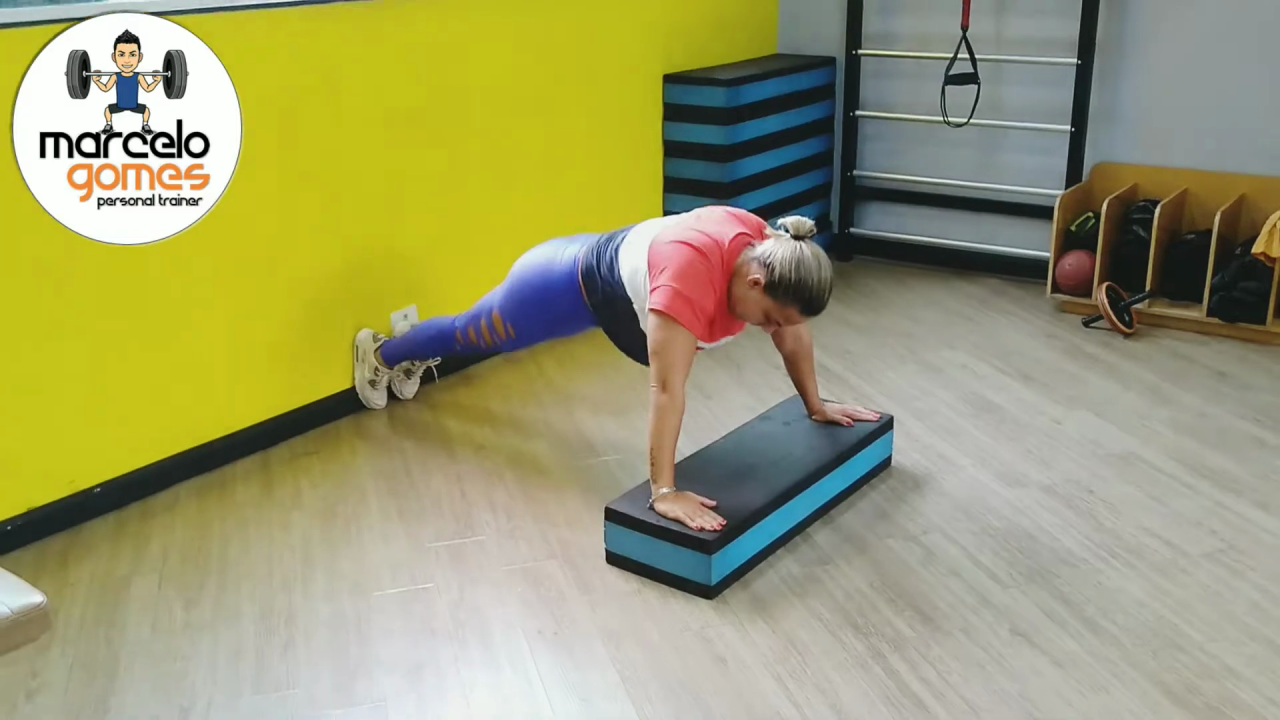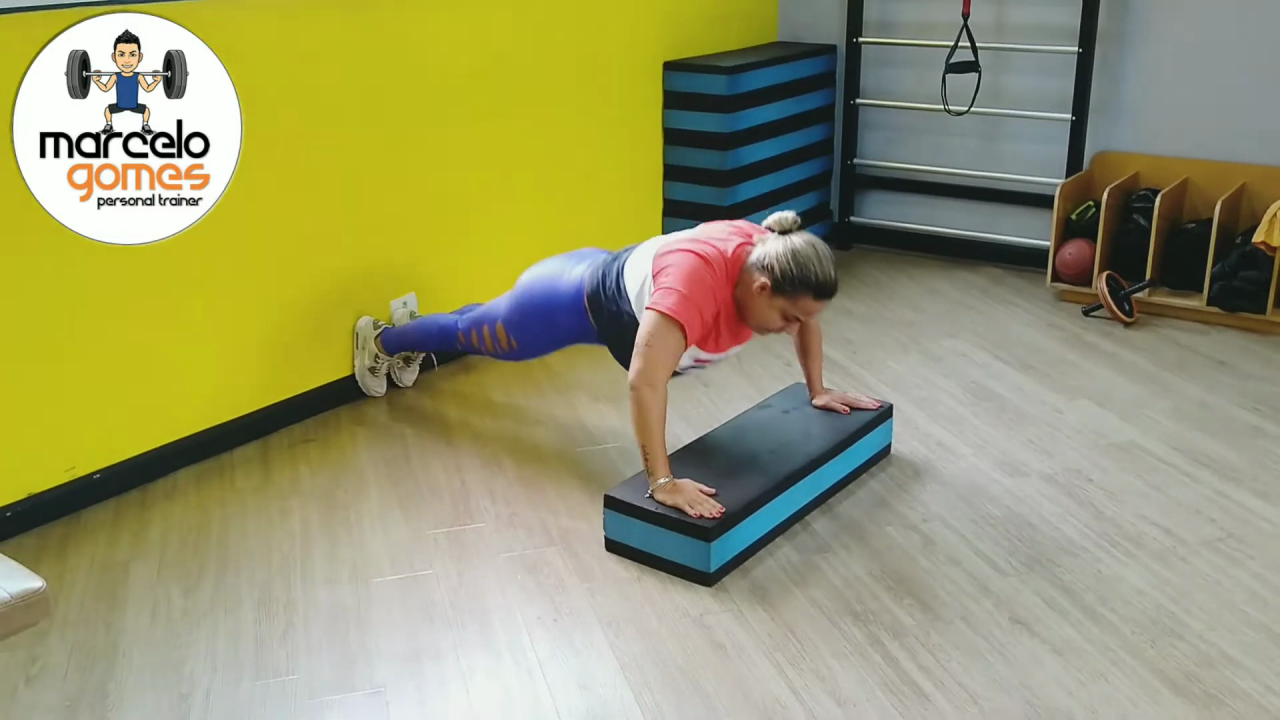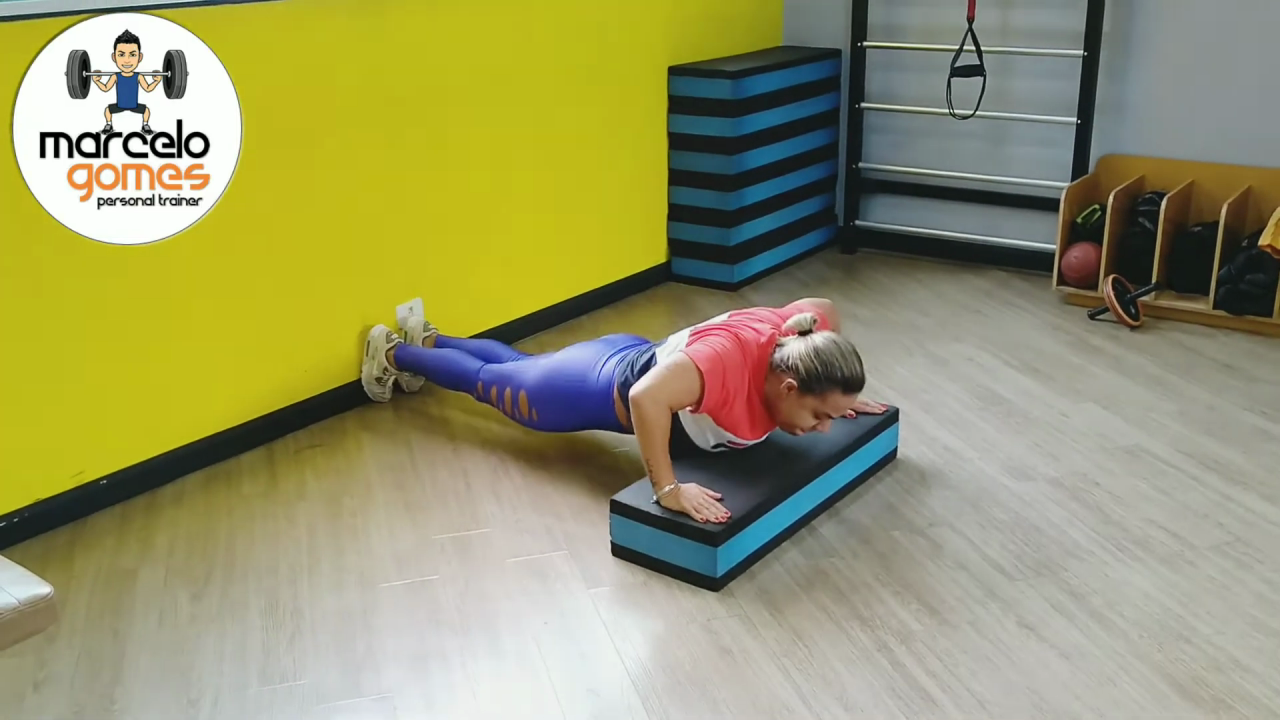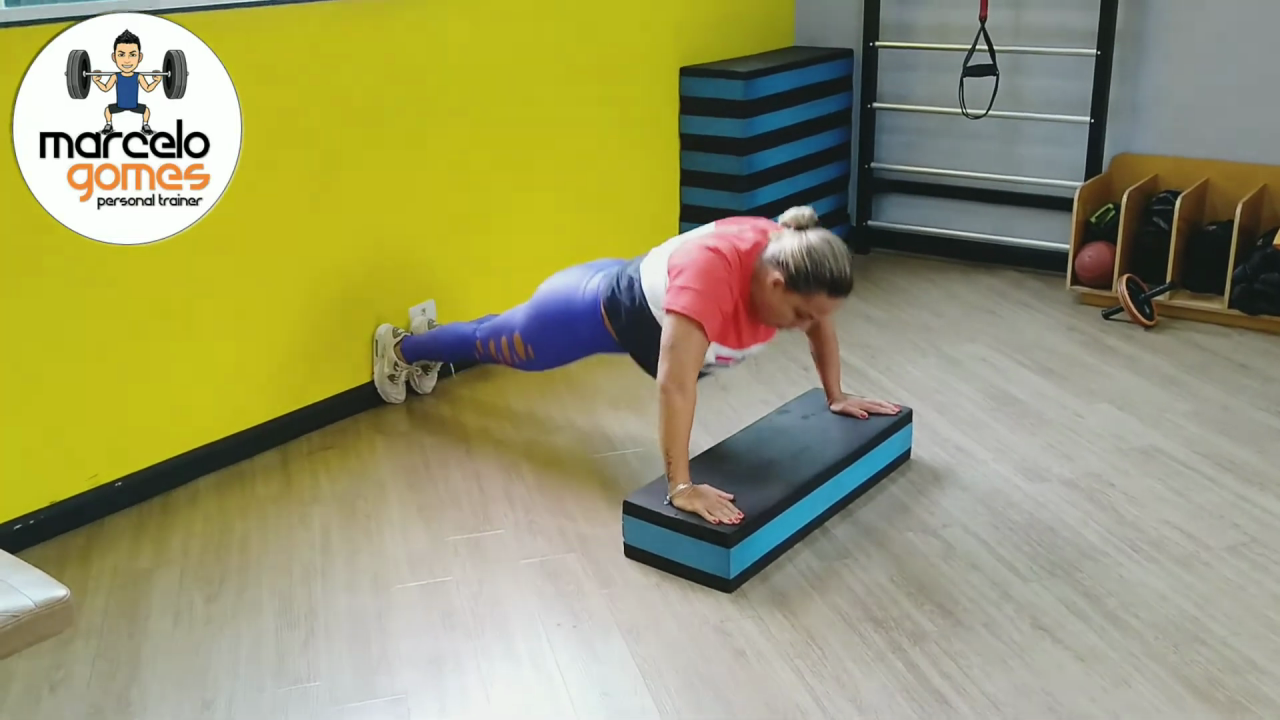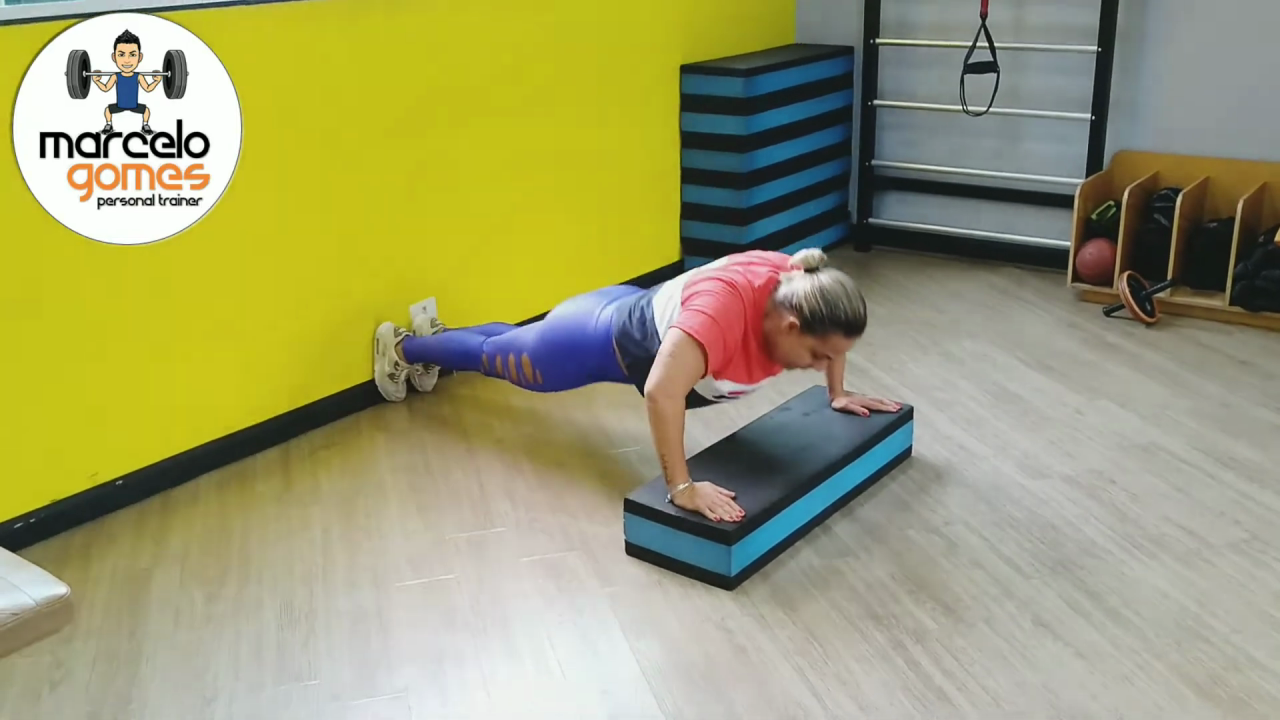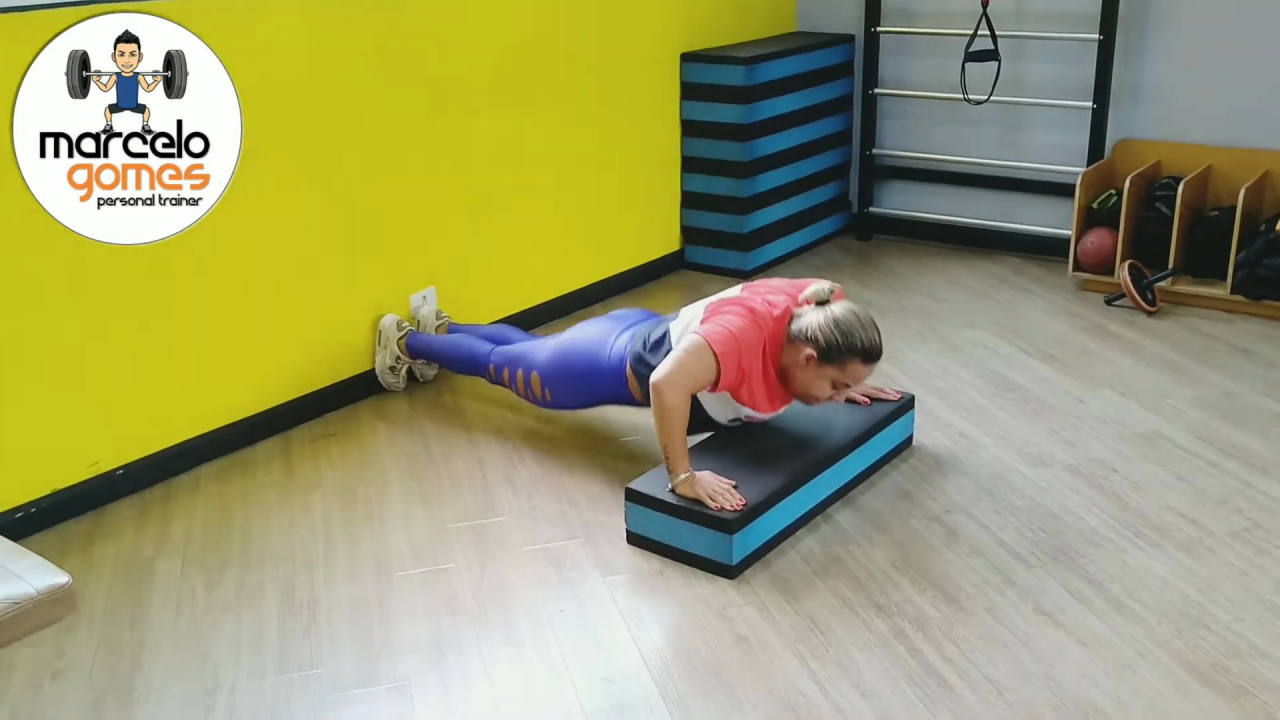
dt=0.7s
person 1, frame 1
left shoulder: (775, 257)
right shoulder: (693, 269)
left elbow: (794, 338)
right elbow: (667, 387)
left wrist: (816, 405)
right wrist: (664, 492)
left hip: (608, 286)
right hip: (567, 282)
left knee: (475, 337)
right knee: (468, 334)
left ankle: (413, 358)
right ankle: (381, 352)
person 1, frame 2
left shoulder: (774, 261)
right shoulder: (698, 276)
left elbow: (807, 323)
right elbow: (646, 382)
left wrist: (818, 390)
right wrist: (662, 482)
left hip: (610, 286)
right hip: (573, 301)
left knee: (478, 333)
right knee: (470, 334)
left ankle: (409, 331)
right ankle: (383, 339)
person 1, frame 3
left shoulder: (798, 341)
right shoulder: (732, 360)
left elbow: (824, 307)
right elbow: (645, 397)
left wrist: (835, 404)
right wrist: (669, 489)
left hip: (637, 358)
right hip: (605, 389)
left knee: (520, 362)
right knee: (487, 384)
left ankle: (427, 338)
right ankle: (393, 352)
person 1, frame 4
left shoulder: (790, 259)
right shoulder: (713, 272)
left elbow: (824, 326)
right elbow: (675, 385)
left wrist: (837, 396)
right wrist: (682, 488)
left hip: (633, 299)
right hip: (593, 308)
left knee: (499, 338)
right knee: (489, 345)
left ankle: (428, 332)
right ankle: (402, 347)
person 1, frame 5
left shoulder: (800, 289)
right shoulder: (726, 308)
left elbow: (829, 325)
right elbow: (661, 392)
left wrist: (837, 393)
right wrist: (681, 487)
left hip: (639, 316)
right hip: (600, 340)
left knee: (513, 339)
right knee: (493, 359)
left ankle: (436, 331)
right ankle: (404, 346)
person 1, frame 6
left shoulder: (811, 313)
right shoulder: (745, 333)
right elbow: (666, 384)
left wrist: (846, 382)
right wrist: (683, 477)
left hip: (649, 333)
right hip: (617, 365)
left knee: (530, 346)
right knee: (500, 366)
left ankle: (441, 325)
right ankle: (405, 341)
